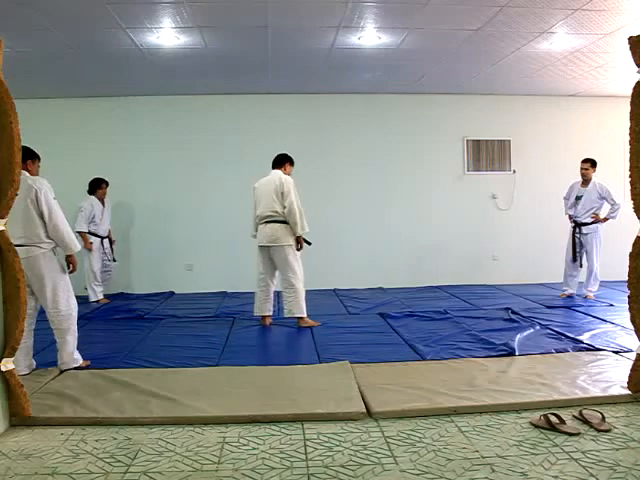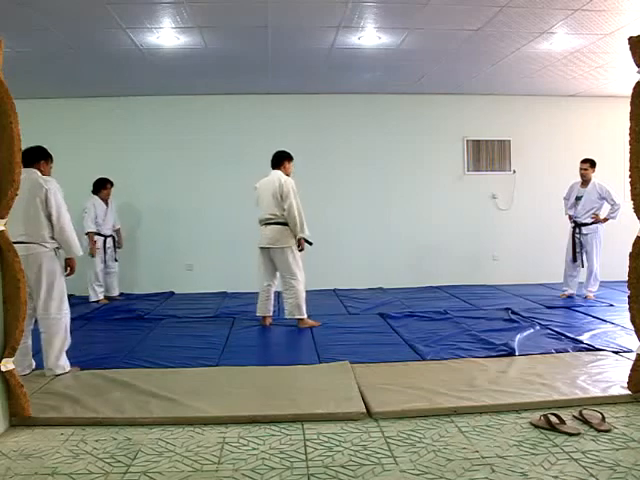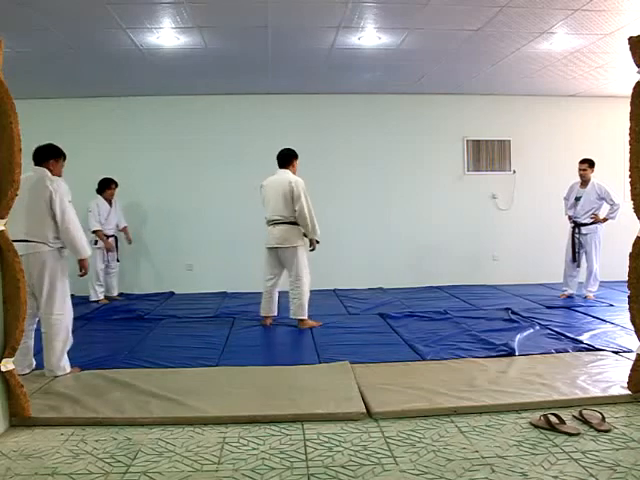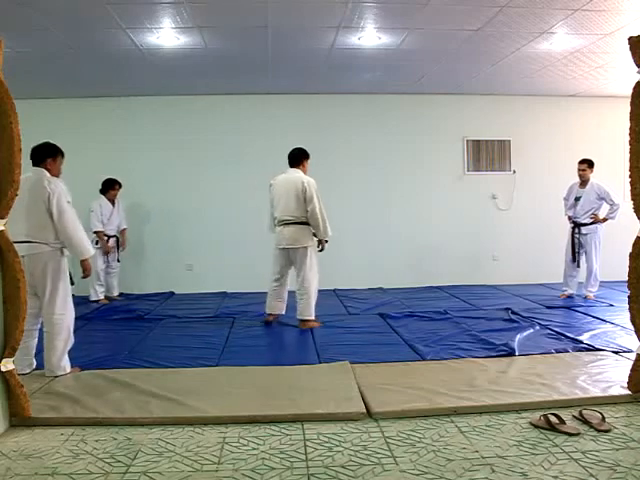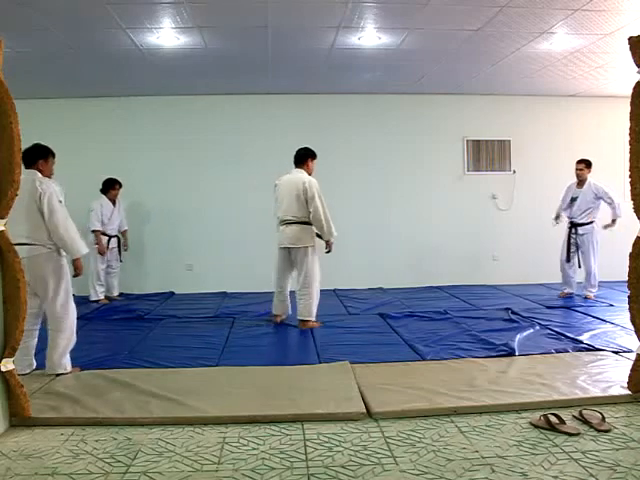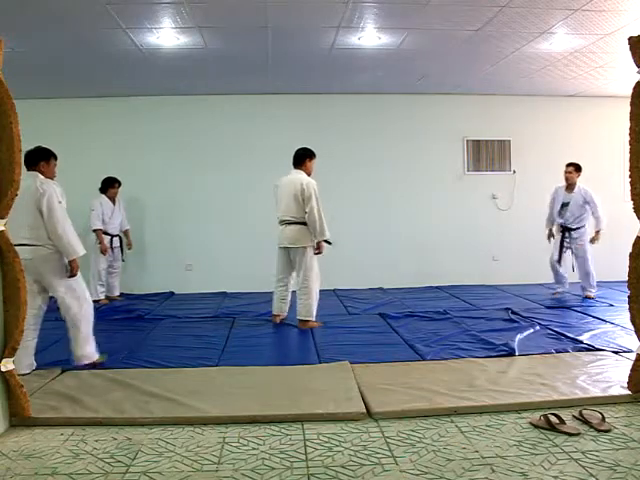
dt=0.3s
person 1, frame 1
right shoulder: (37, 185)
left elbow: (5, 224)
right elbow: (55, 220)
right wrist: (70, 250)
right hip: (38, 255)
right knee: (62, 306)
left ankle: (20, 364)
right ankle: (69, 359)
person 1, frame 2
right shoulder: (47, 184)
left elbow: (4, 221)
right elbow: (61, 222)
right wrist: (71, 254)
right hip: (40, 254)
right knee: (53, 312)
left ankle: (20, 364)
right ankle: (56, 364)
person 1, frame 3
left shoulder: (18, 184)
right shoulder: (54, 185)
left elbow: (8, 220)
right elbow: (68, 223)
left wrist: (14, 248)
right wrist: (82, 255)
left hip: (17, 253)
right hip: (44, 254)
left knee: (23, 312)
right knee: (56, 312)
left ankle: (21, 364)
right ankle: (57, 366)
person 1, frame 4
left shoulder: (18, 185)
right shoulder: (53, 186)
left elbow: (10, 222)
right elbow: (68, 224)
left wrist: (17, 248)
right wrist: (83, 256)
left hip: (19, 254)
right hip: (46, 254)
left knee: (27, 312)
right knee: (57, 312)
left ankle: (21, 364)
right ankle: (57, 366)
person 1, frame 5
right shoulder: (45, 187)
left elbow: (8, 225)
right elbow: (60, 224)
right wrist: (76, 255)
left hip: (19, 256)
right hip: (45, 255)
left knee: (26, 313)
right knee: (62, 311)
left ankle: (21, 364)
right ankle: (58, 364)
person 1, frame 6
left shoulder: (15, 190)
right shoulder: (48, 188)
left elbow: (10, 227)
right elbow: (59, 226)
right wrist: (73, 256)
left hip: (22, 256)
right hip: (47, 255)
left knee: (28, 312)
right knee: (78, 303)
left ankle: (22, 364)
right ankle: (86, 355)
person 2, frame 1
left shoulder: (259, 184)
right shoulder: (285, 180)
right elbow: (292, 209)
right wrist: (299, 234)
left hip: (263, 233)
right hip: (281, 232)
left knee: (265, 276)
right knee: (292, 275)
left ankle: (265, 315)
right ankle: (301, 317)
person 2, frame 2
left shoulder: (261, 184)
right shoulder: (286, 181)
right elbow: (293, 211)
right wrist: (300, 235)
left hip: (265, 234)
right hip: (282, 234)
left knee: (267, 278)
right knee: (293, 278)
left ankle: (265, 316)
right ankle: (301, 318)
person 2, frame 3
left shoulder: (266, 183)
right shoulder: (295, 181)
right elbow: (304, 211)
right wrist: (312, 235)
left hip: (272, 233)
right hip: (291, 234)
left knee: (271, 277)
right knee: (299, 278)
left ankle: (267, 316)
right ankle: (302, 318)
person 2, frame 4
left shoulder: (275, 181)
right shoulder: (307, 182)
left elbow: (273, 210)
right elbow: (315, 212)
right wrist: (322, 235)
left hip: (282, 233)
right hip: (301, 234)
left knee: (279, 276)
right knee: (306, 278)
left ankle: (271, 313)
right ankle: (305, 319)
person 2, frame 5
left shoulder: (280, 181)
right shoulder: (309, 182)
right elbow: (318, 212)
right wrist: (328, 237)
left hip: (284, 233)
right hip: (302, 234)
left knee: (282, 276)
right knee: (307, 278)
left ankle: (278, 313)
right ankle: (305, 319)
person 2, frame 6
left shoulder: (281, 182)
right shoulder: (308, 183)
right elbow: (314, 213)
right wrist: (319, 238)
left hip: (284, 233)
right hip: (301, 234)
left knee: (283, 276)
right knee: (308, 278)
left ankle: (278, 313)
right ankle: (305, 318)
person 3, frame 1
left shoulder: (600, 188)
right shoulder: (574, 186)
left elbow: (616, 204)
right elbow: (567, 199)
left wrist: (605, 219)
right wrist: (569, 213)
left hip: (592, 229)
right hip: (576, 229)
left knee: (592, 262)
right knee: (571, 260)
left ankle: (590, 291)
right ankle: (569, 290)
person 3, frame 2
left shoulder: (600, 188)
right shoulder: (574, 187)
left elbow: (616, 204)
right elbow: (566, 200)
left wrist: (605, 219)
right wrist: (569, 214)
left hip: (592, 230)
right hip: (576, 229)
left knee: (592, 262)
right knee: (571, 260)
left ankle: (590, 291)
right ankle: (569, 290)
person 3, frame 3
left shoulder: (599, 188)
right shoulder: (574, 187)
left elbow: (615, 204)
right elbow: (567, 200)
left wrist: (604, 219)
right wrist: (569, 214)
left hip: (591, 230)
right hip: (575, 229)
left knee: (592, 262)
right knee: (570, 260)
left ankle: (590, 291)
right ankle: (569, 290)
person 3, frame 4
left shoulder: (598, 188)
right shoulder: (573, 187)
left elbow: (615, 204)
right elbow: (566, 200)
left wrist: (604, 219)
right wrist: (568, 214)
left hip: (591, 230)
right hip: (575, 229)
left knee: (592, 262)
right knee: (570, 260)
left ankle: (590, 291)
right ankle: (569, 290)
person 3, frame 5
left shoulder: (596, 188)
right shoulder: (571, 187)
left elbow: (613, 202)
right elbow: (564, 203)
left wrist: (613, 220)
right wrist: (558, 214)
left hip: (587, 230)
right hip: (572, 229)
left knee: (590, 263)
right knee: (566, 260)
left ankle: (590, 291)
right ankle: (568, 289)
person 3, frame 6
left shoulder: (585, 193)
right shoulder: (558, 192)
left elbow: (596, 212)
right elbow: (551, 211)
left wrist: (598, 232)
right wrist: (549, 228)
left hip: (578, 232)
right hip: (562, 232)
left knee: (584, 263)
right knee: (555, 260)
left ankle: (589, 290)
right ankle: (561, 286)
person 4, frame 1
left shoulder: (106, 202)
right shoulder: (88, 204)
right elbow: (80, 225)
left wrist: (110, 237)
right wrist: (86, 242)
left hip: (105, 241)
right hip: (93, 241)
left knee: (108, 267)
right knee: (94, 269)
left ankle: (94, 288)
right ankle: (97, 296)
person 4, frame 2
left shoulder: (110, 203)
right shoulder: (91, 204)
left elbow: (115, 222)
right elbow: (89, 227)
left wrist: (119, 238)
right wrist: (93, 245)
left hip: (110, 240)
right hip: (98, 241)
left knee: (112, 268)
right knee: (97, 269)
left ankle: (112, 293)
right ankle: (97, 296)
person 4, frame 3
left shoulder: (115, 203)
right shoulder: (95, 204)
left elbow: (121, 221)
right elbow: (95, 226)
left wrist: (127, 235)
right wrist: (105, 241)
left hip: (113, 240)
right hip: (100, 241)
left knee: (113, 268)
right knee: (98, 269)
left ankle: (112, 293)
right ankle: (98, 296)
person 4, frame 4
left shoulder: (118, 204)
right shoulder: (97, 204)
left elbow: (122, 224)
right elbow: (97, 227)
left wrist: (123, 238)
right wrist: (104, 243)
left hip: (114, 240)
right hip: (101, 241)
left knee: (114, 268)
right knee: (99, 269)
left ankle: (112, 293)
right ankle: (98, 296)
person 4, frame 5
left shoulder: (118, 204)
right shoulder: (98, 204)
left elbow: (123, 225)
right elbow: (95, 226)
left wrist: (125, 240)
right wrist: (100, 243)
left hip: (115, 241)
right hip: (102, 240)
left knee: (114, 268)
right knee: (99, 268)
left ankle: (112, 293)
right ankle: (98, 296)
person 4, frame 6
left shoulder: (118, 203)
right shoulder: (98, 203)
left elbow: (124, 223)
right elbow: (96, 225)
left wrist: (128, 239)
right wrist: (102, 242)
left hip: (116, 240)
right hip: (104, 240)
left knee: (115, 268)
right knee: (101, 268)
left ankle: (112, 293)
right ankle: (99, 296)
